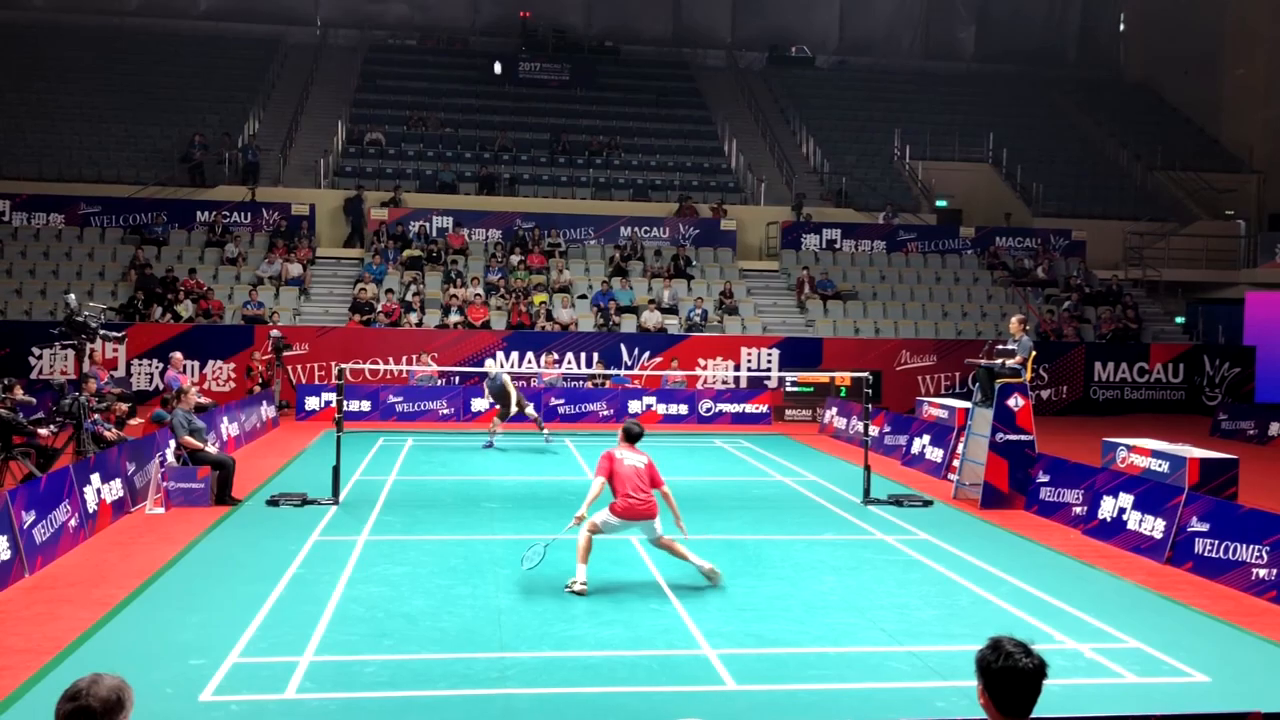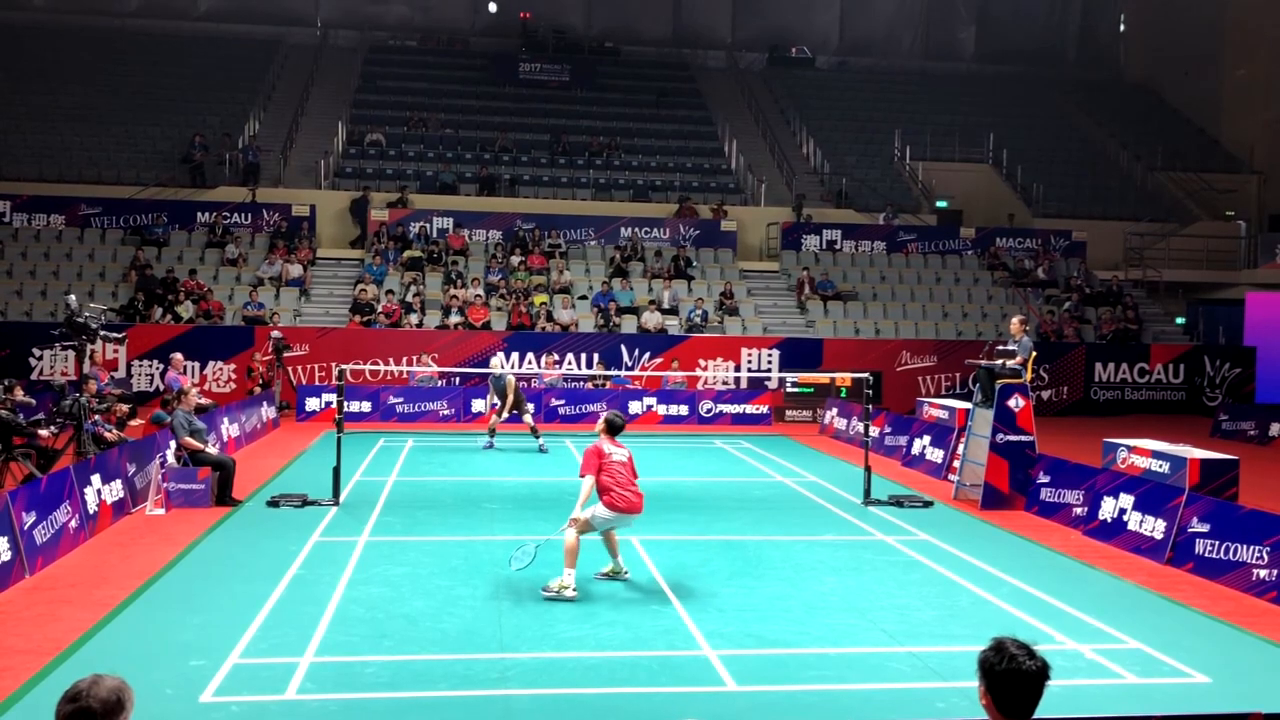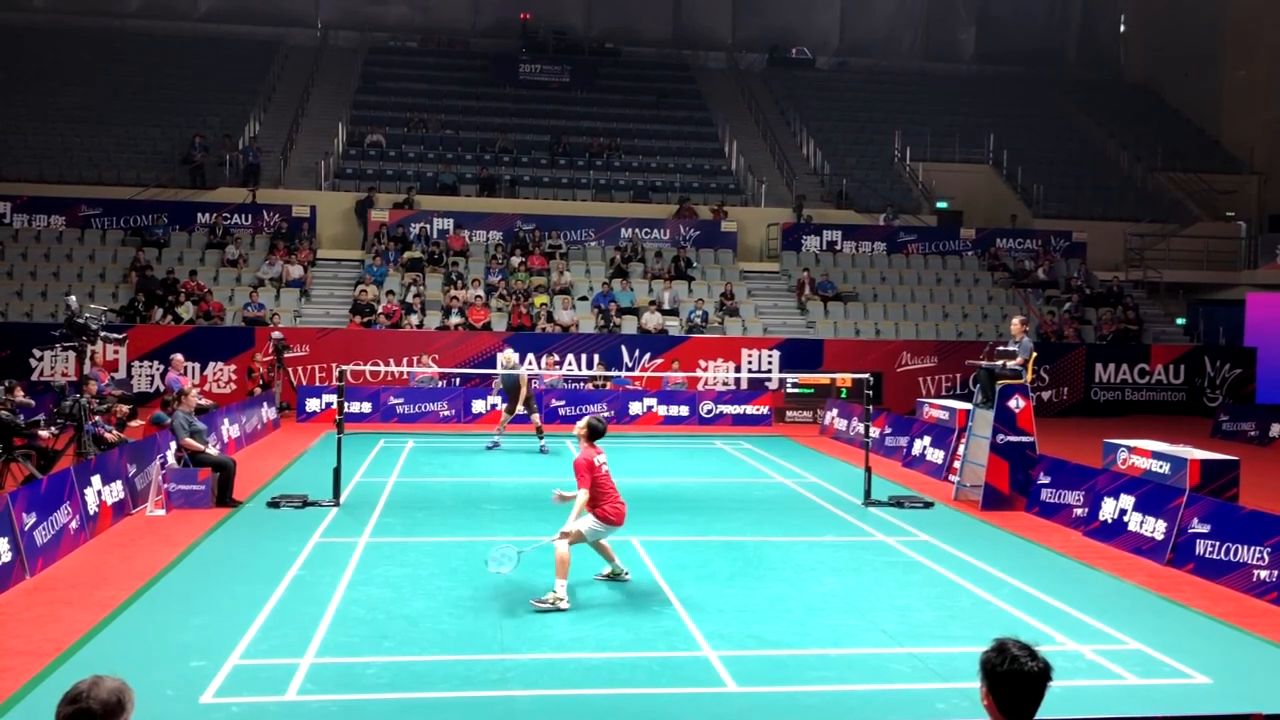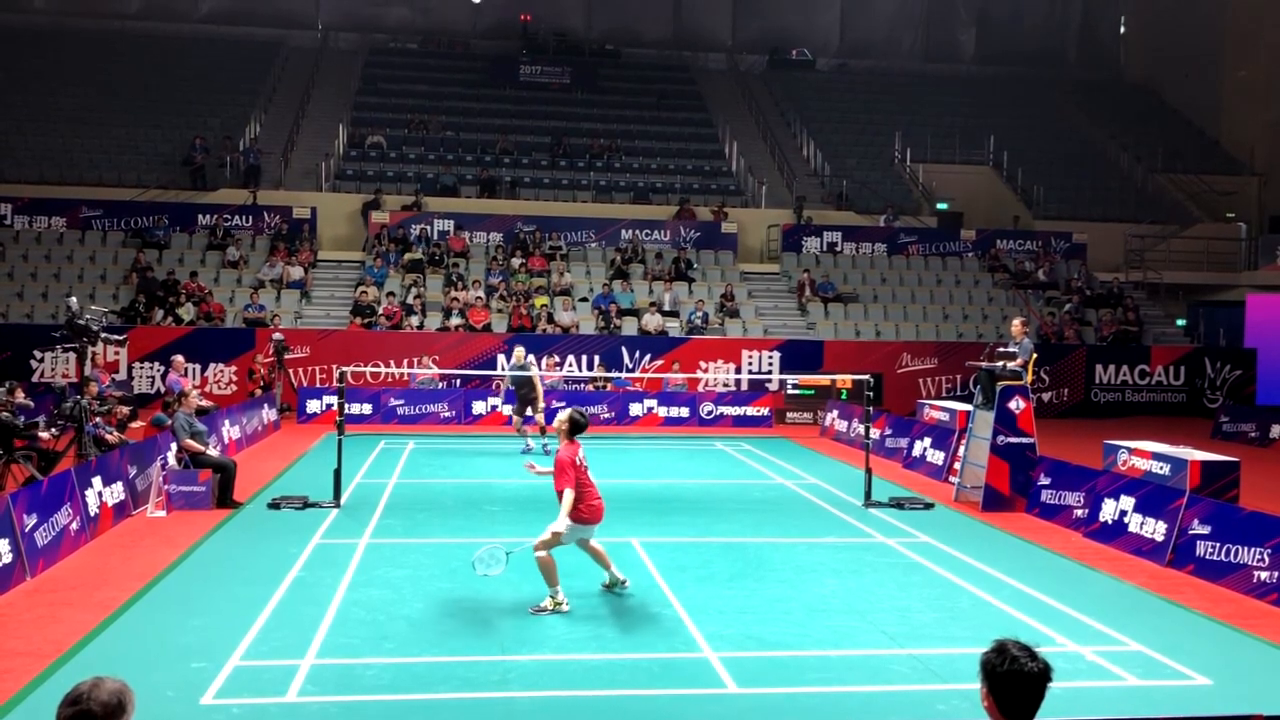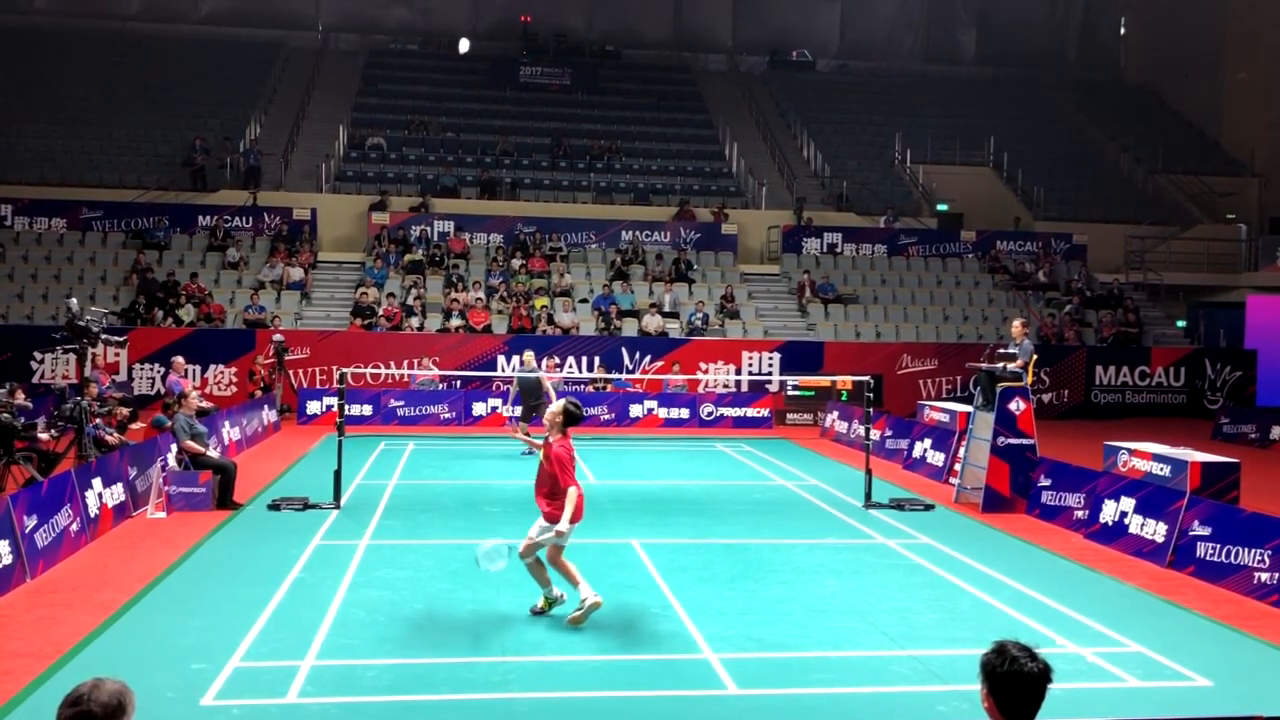
dt=0.7s
person 1, frame 1
left shoulder: (610, 454)
right shoulder: (645, 458)
left elbow: (600, 482)
right elbow: (664, 491)
left wrist: (584, 507)
right wrist: (678, 519)
left hip: (623, 510)
right hip: (649, 511)
left knee: (587, 529)
right knee: (659, 541)
left ankle: (580, 580)
right ankle: (702, 565)
person 1, frame 2
left shoulder: (595, 449)
right shoulder: (625, 450)
left elbow: (589, 481)
left wrist: (577, 509)
left hip: (616, 504)
right hip: (636, 505)
left knee: (573, 530)
right knee: (604, 526)
left ankle: (567, 584)
right ankle: (618, 569)
person 1, frame 3
left shoulder: (582, 459)
right shoulder: (597, 452)
left elbow: (585, 494)
left wrist: (570, 523)
right wrist: (570, 496)
left hip: (605, 515)
right hip: (617, 511)
left knee: (562, 540)
right knee: (590, 535)
left ankle: (559, 596)
right ankle: (618, 570)
person 1, frame 4
left shoulder: (563, 455)
right shoulder: (574, 446)
left elbow: (569, 491)
left wrist: (561, 521)
right wrist: (543, 471)
left hip: (582, 513)
right hip: (593, 507)
left knee: (540, 547)
right knee: (584, 542)
left ankle: (557, 600)
right ankle: (616, 578)
person 1, frame 5
left shoulder: (559, 451)
right shoulder: (555, 437)
left elbow: (571, 488)
right elbow: (546, 450)
left wrist: (565, 521)
right wrist: (524, 438)
left hip: (557, 512)
right hip: (560, 510)
left knee: (526, 551)
right knee: (555, 557)
left ankle: (551, 596)
right ankle: (588, 595)
